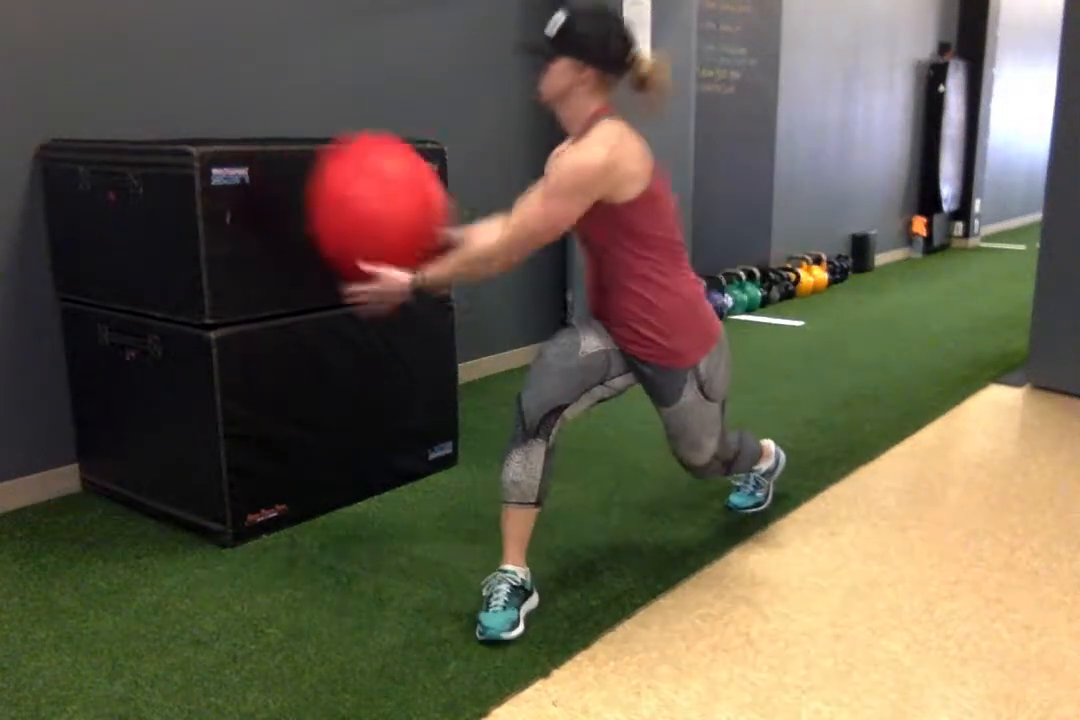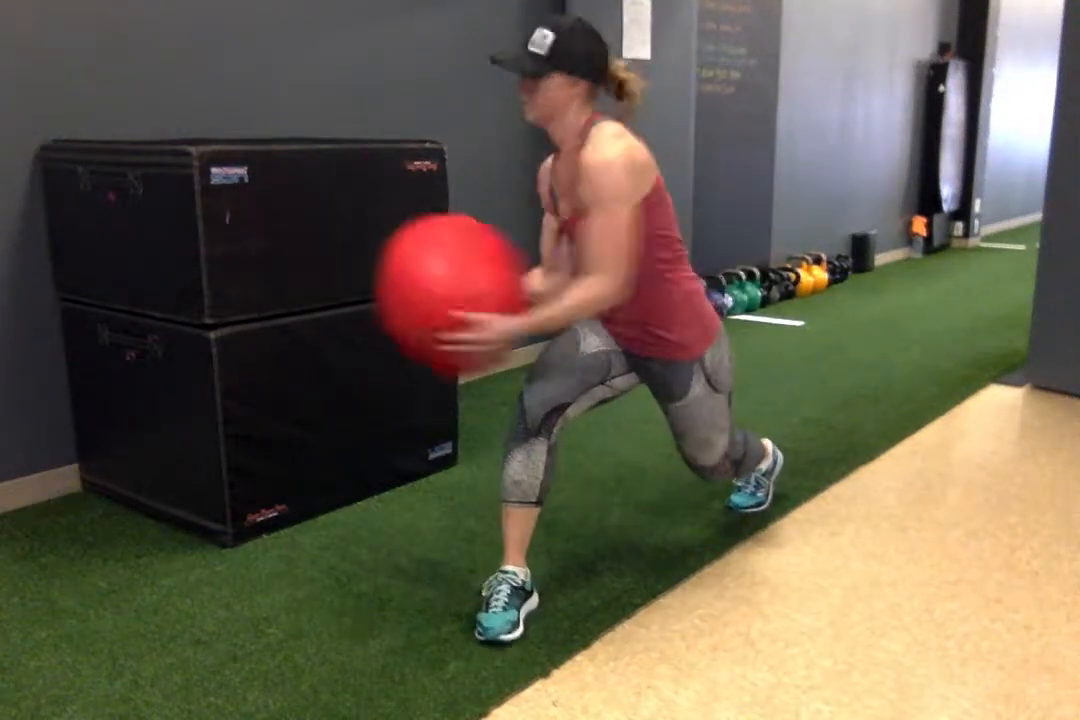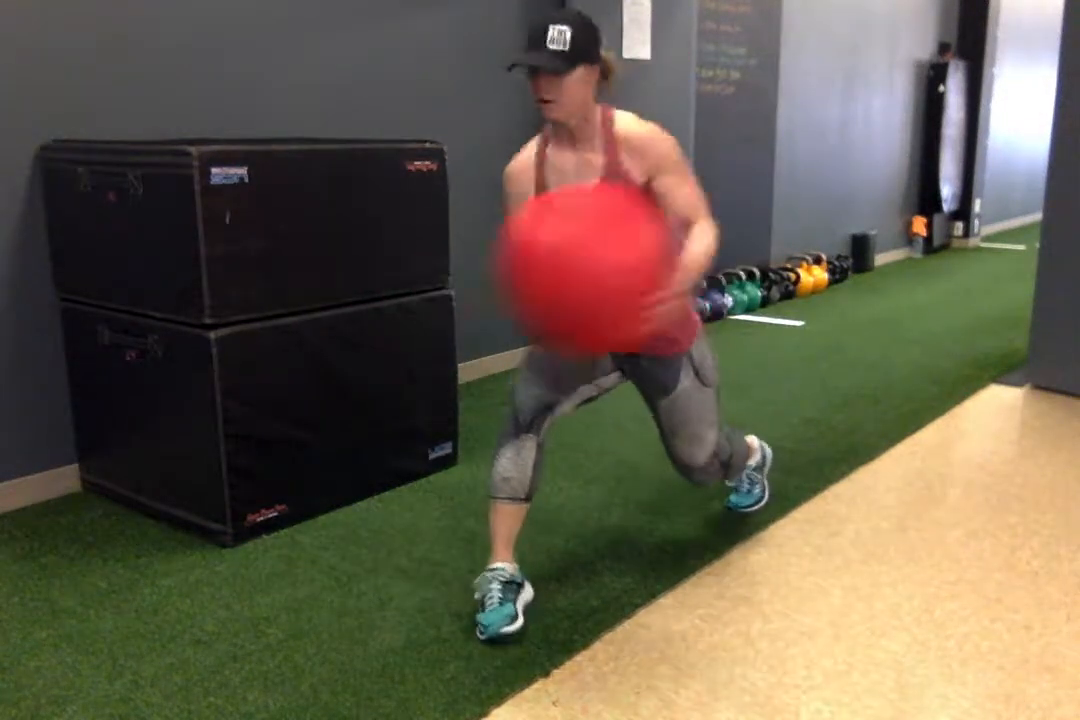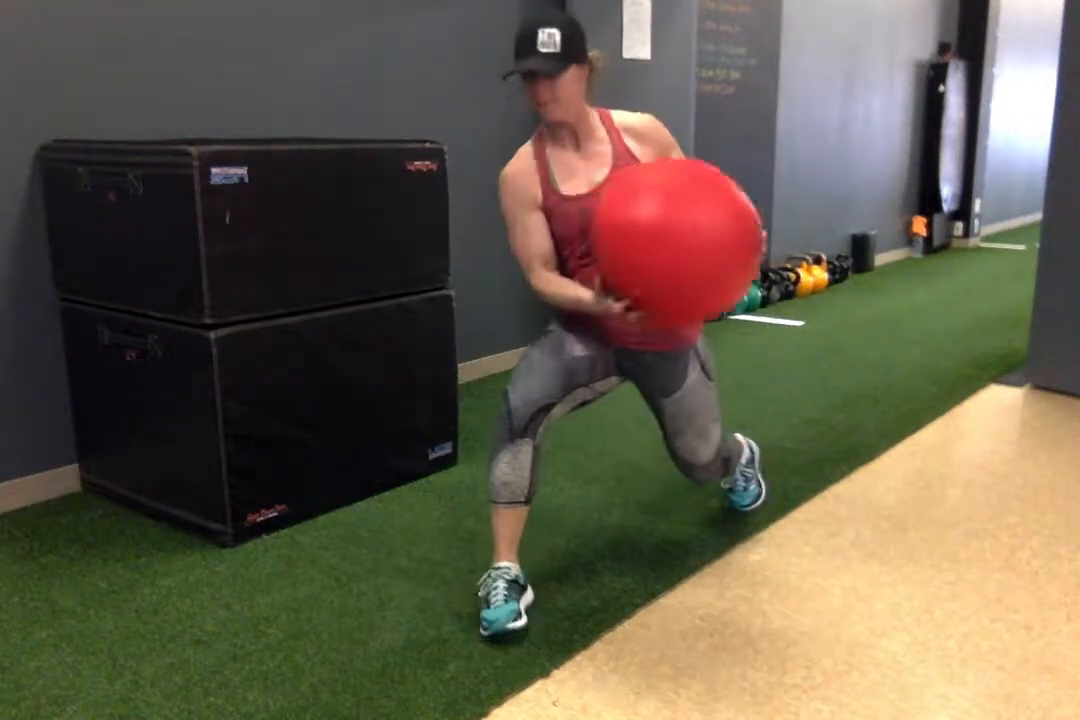
dt=0.2s
person 1, frame 1
left shoulder: (597, 156)
right shoulder: (572, 151)
left elbow: (508, 250)
right elbow: (509, 226)
left wrist: (412, 284)
right wrist: (447, 234)
left hip: (679, 340)
right hip: (611, 325)
left knee: (702, 456)
right knee: (535, 411)
left ankle: (764, 458)
right ankle: (513, 577)
person 1, frame 2
left shoulder: (609, 159)
right shoulder: (551, 170)
left elbow: (606, 283)
right elbow: (557, 274)
left wrist: (514, 328)
left hip: (678, 337)
right hip: (611, 330)
left knee: (709, 459)
right knee: (536, 410)
left ankle: (760, 458)
right ankle: (512, 579)
person 1, frame 3
left shoulder: (639, 139)
right shoulder: (524, 168)
left elbow: (700, 225)
left wrist: (682, 279)
left hip: (664, 334)
left knee: (699, 463)
right knee: (526, 408)
left ankle: (750, 455)
right ankle: (502, 575)
person 1, frame 4
left shoulder: (641, 133)
right shoulder: (521, 174)
right elbow: (541, 275)
right wrist: (598, 303)
left hip: (668, 331)
right hip: (586, 329)
left knee: (700, 460)
right knee: (520, 411)
left ankle: (742, 455)
right ankle: (505, 576)
